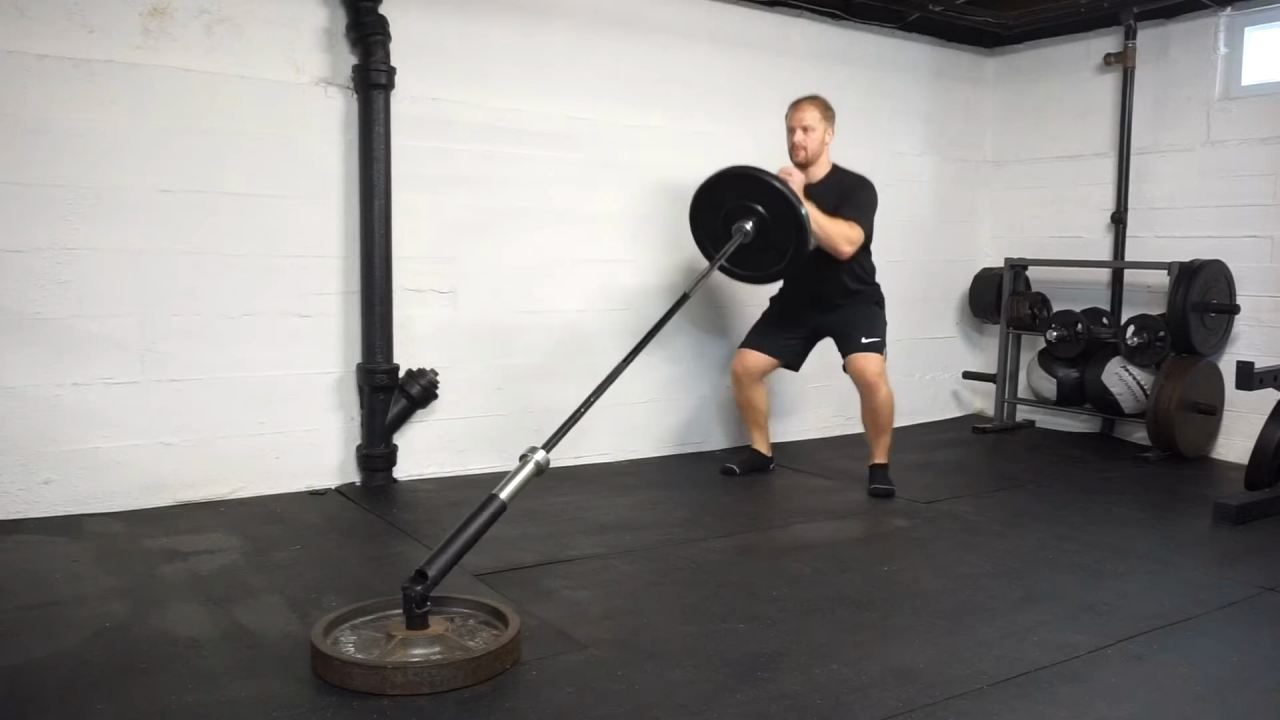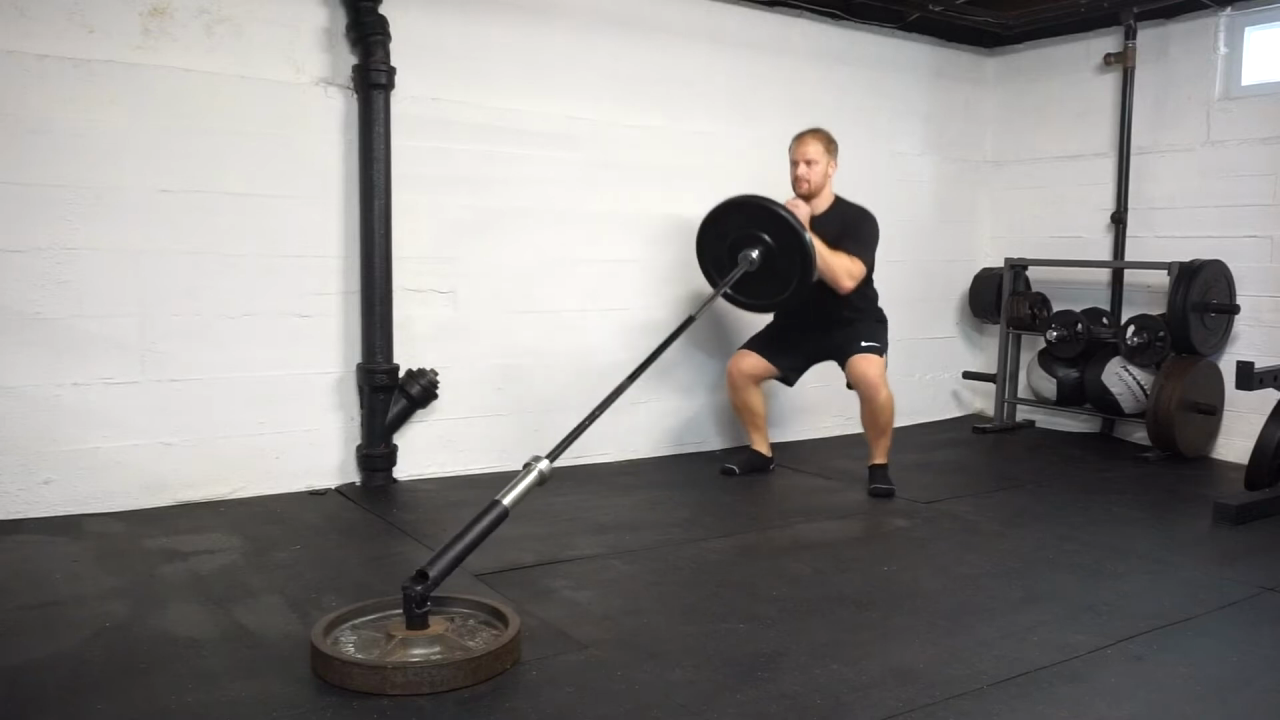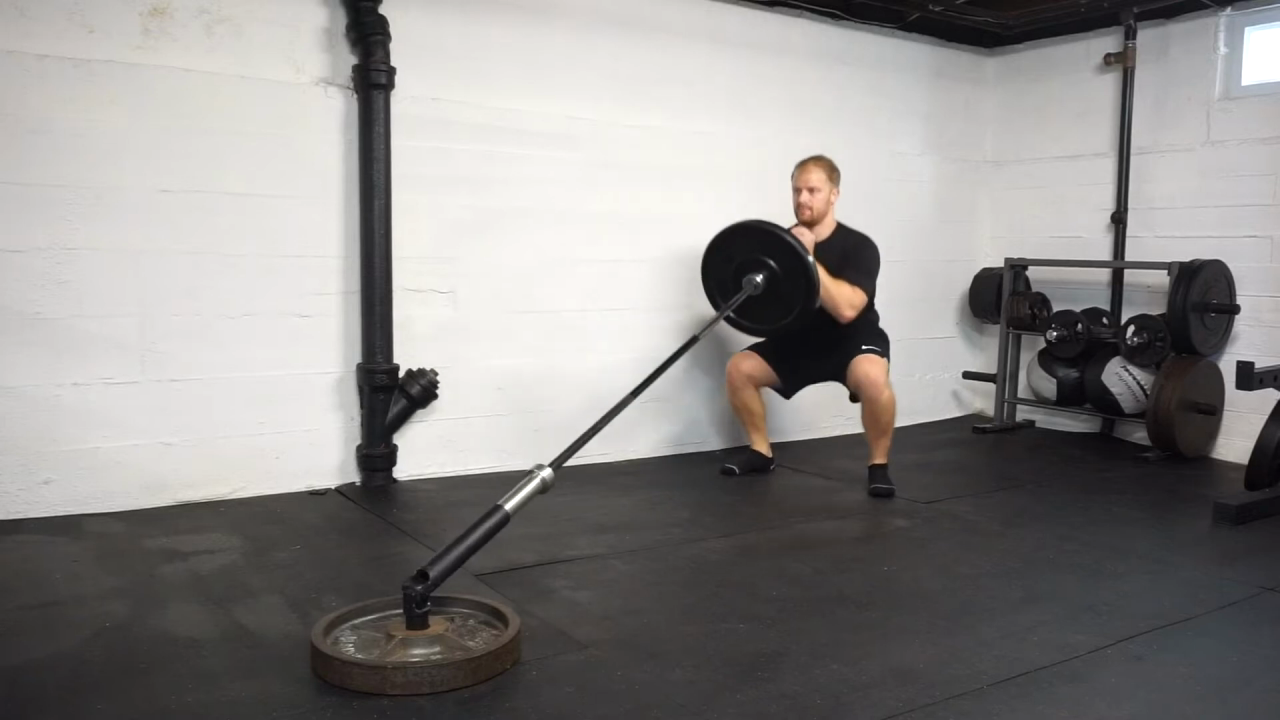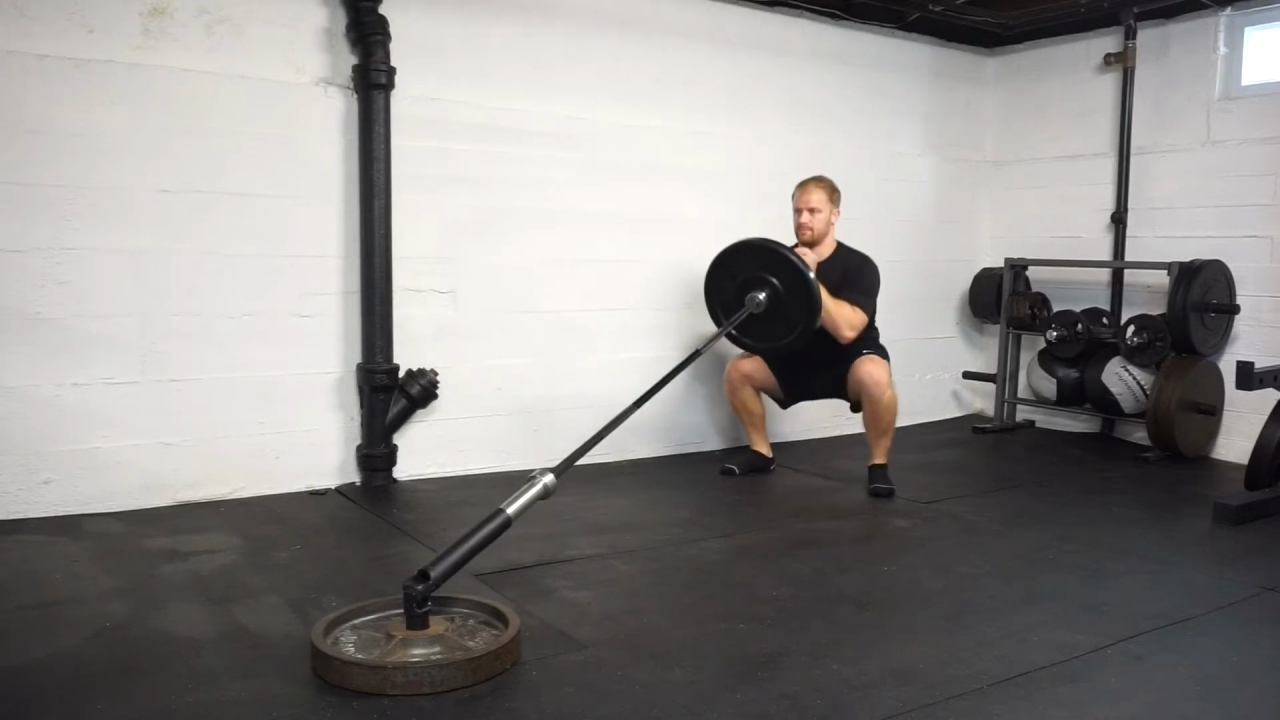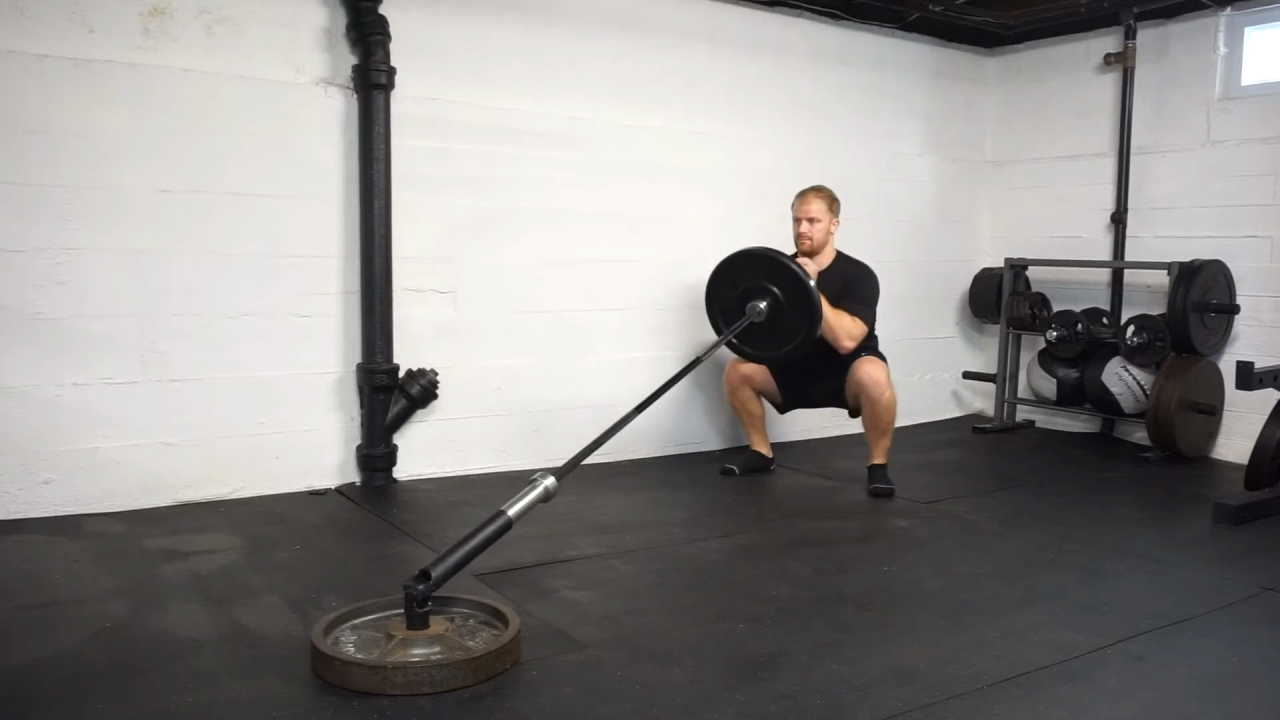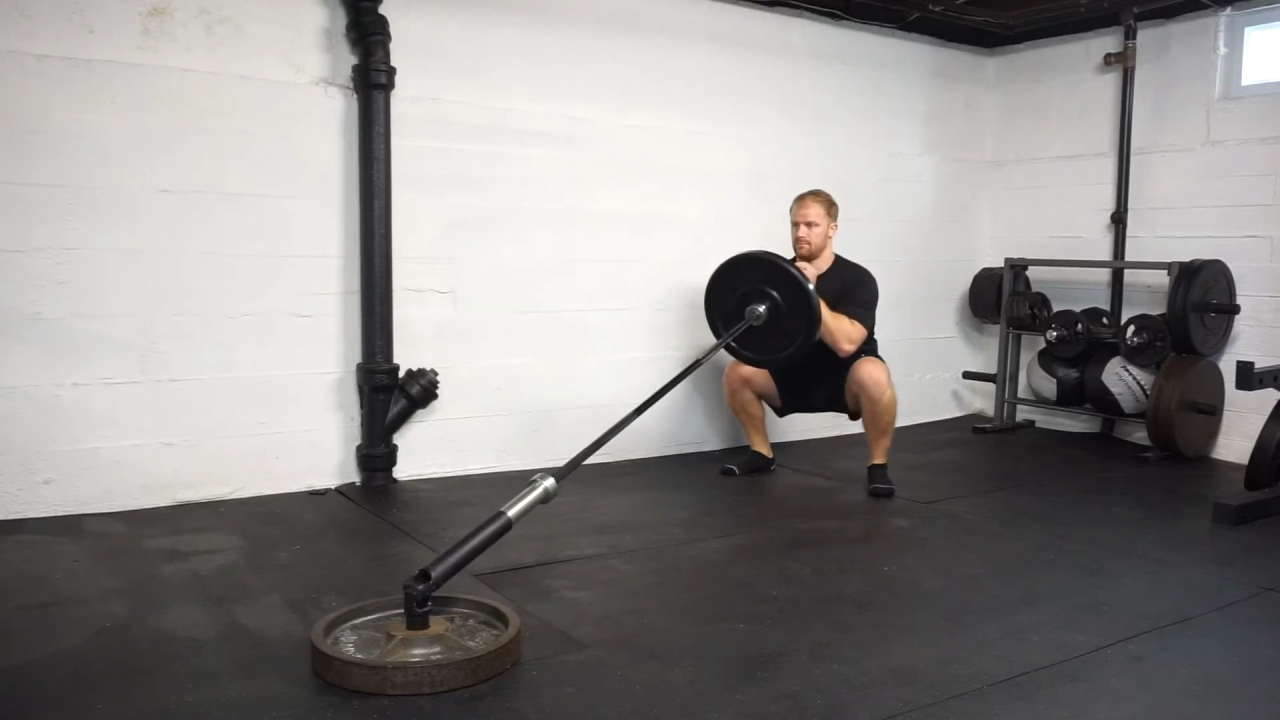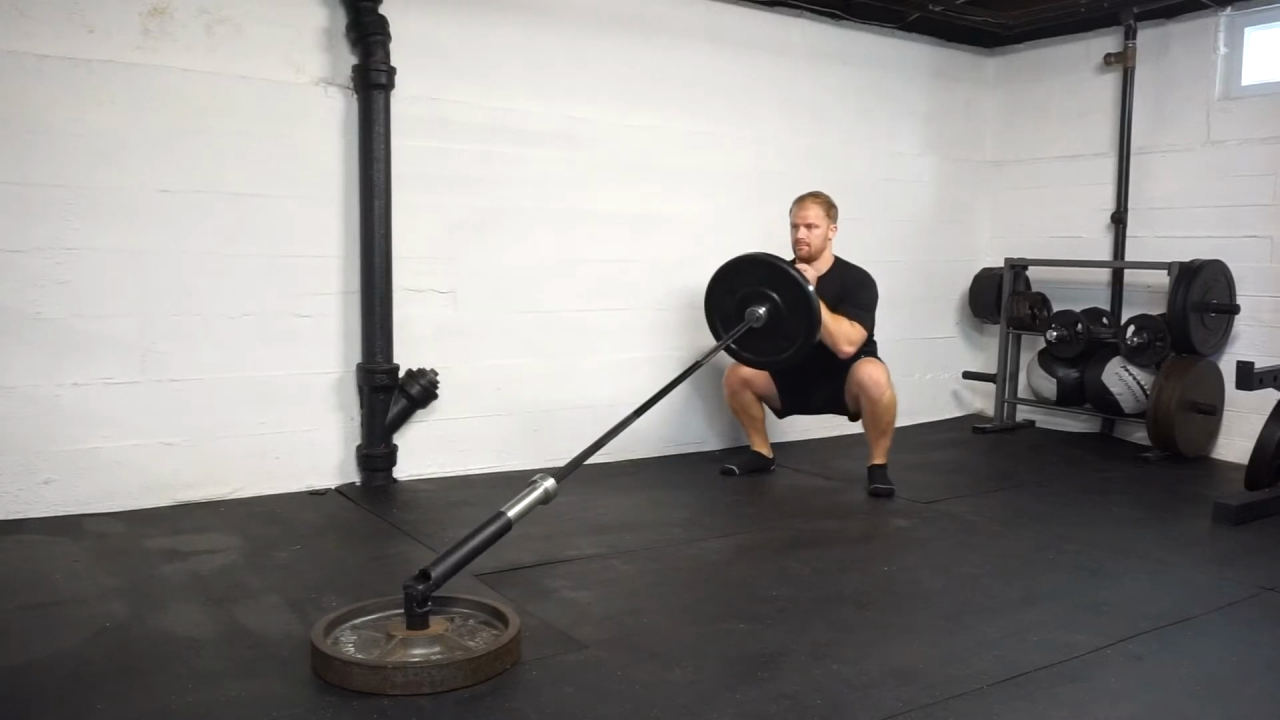
dt=0.2s
person 1, frame 1
left shoulder: (854, 188)
left elbow: (844, 244)
left wrist: (800, 201)
left hip: (852, 301)
right hip: (796, 300)
left knee: (869, 373)
right knee: (744, 366)
left ankle: (879, 465)
right ankle: (760, 450)
person 1, frame 2
left shoulder: (856, 220)
left elbow: (845, 279)
left wrist: (804, 232)
left hip: (853, 323)
right hip: (797, 321)
left knee: (869, 376)
right knee: (739, 368)
left ankle: (878, 465)
right ankle: (760, 451)
person 1, frame 3
left shoulder: (857, 247)
left elbow: (846, 309)
left wrist: (808, 260)
left hip: (853, 344)
right hip: (799, 341)
left knee: (871, 377)
right knee: (739, 369)
left ankle: (879, 465)
right ankle: (760, 451)
person 1, frame 4
left shoulder: (858, 266)
left elbow: (847, 330)
left hip: (849, 363)
right hip: (800, 359)
left knee: (874, 376)
right knee: (739, 371)
left ankle: (878, 465)
right ankle: (761, 452)
person 1, frame 5
left shoulder: (858, 275)
left elbow: (846, 340)
left hip: (847, 374)
right hip: (799, 369)
left knee: (873, 376)
right knee: (738, 372)
left ankle: (878, 465)
right ankle: (761, 452)
person 1, frame 6
left shoulder: (856, 279)
left elbow: (846, 344)
left hip: (845, 379)
right hip: (797, 373)
left knee: (873, 376)
right knee: (738, 374)
left ankle: (878, 466)
right ankle: (761, 452)
person 1, frame 7
left shoulder: (856, 281)
left elbow: (846, 346)
left hip: (845, 380)
right hip: (798, 375)
left knee: (873, 377)
right knee: (737, 376)
left ankle: (878, 466)
right ankle: (761, 452)
